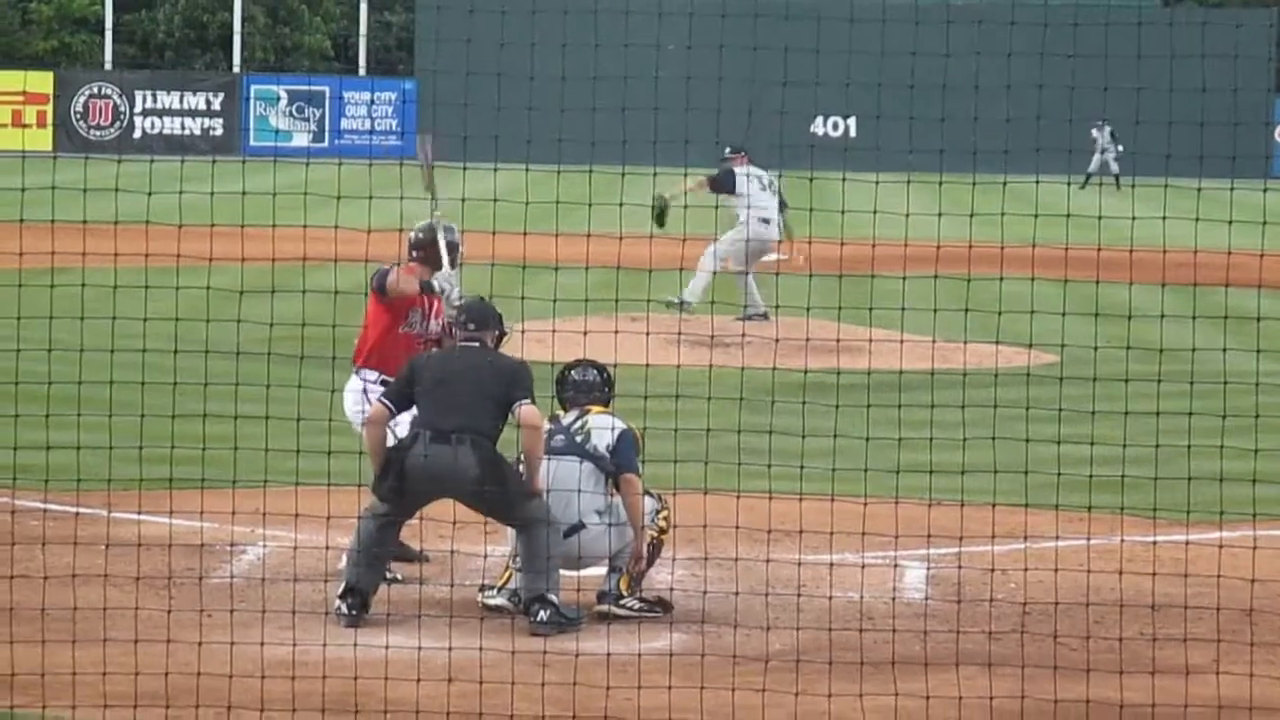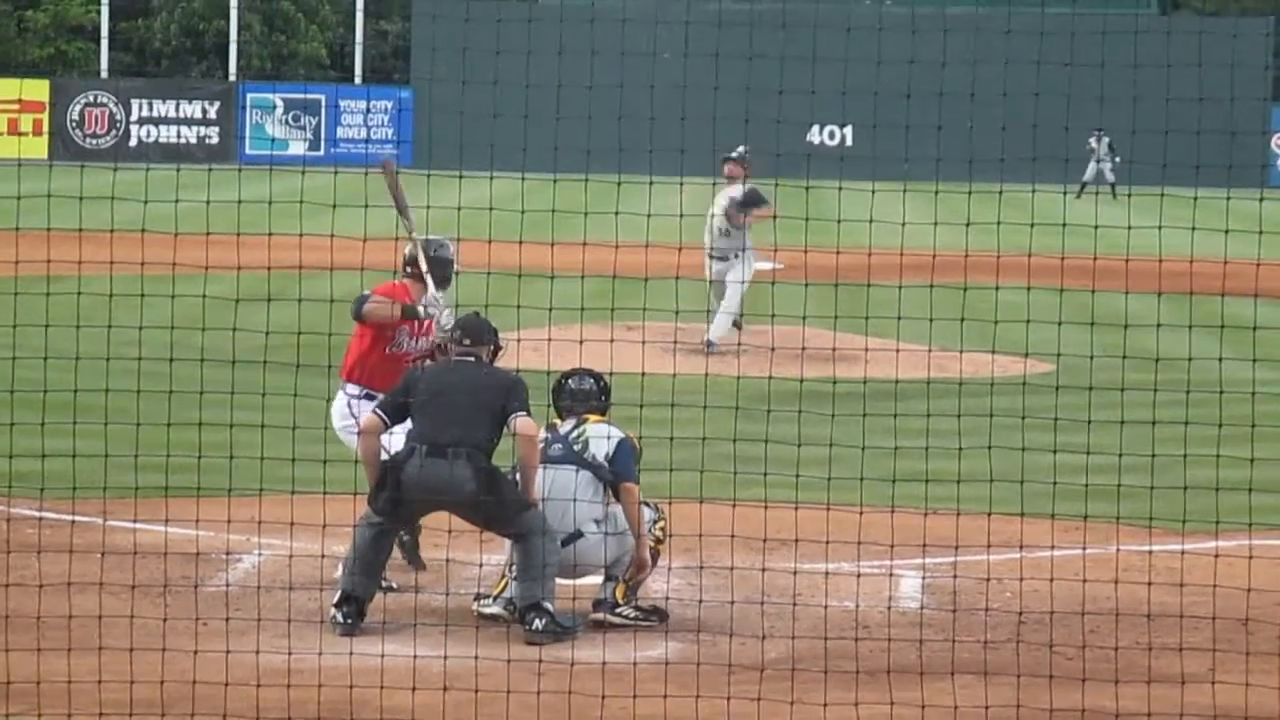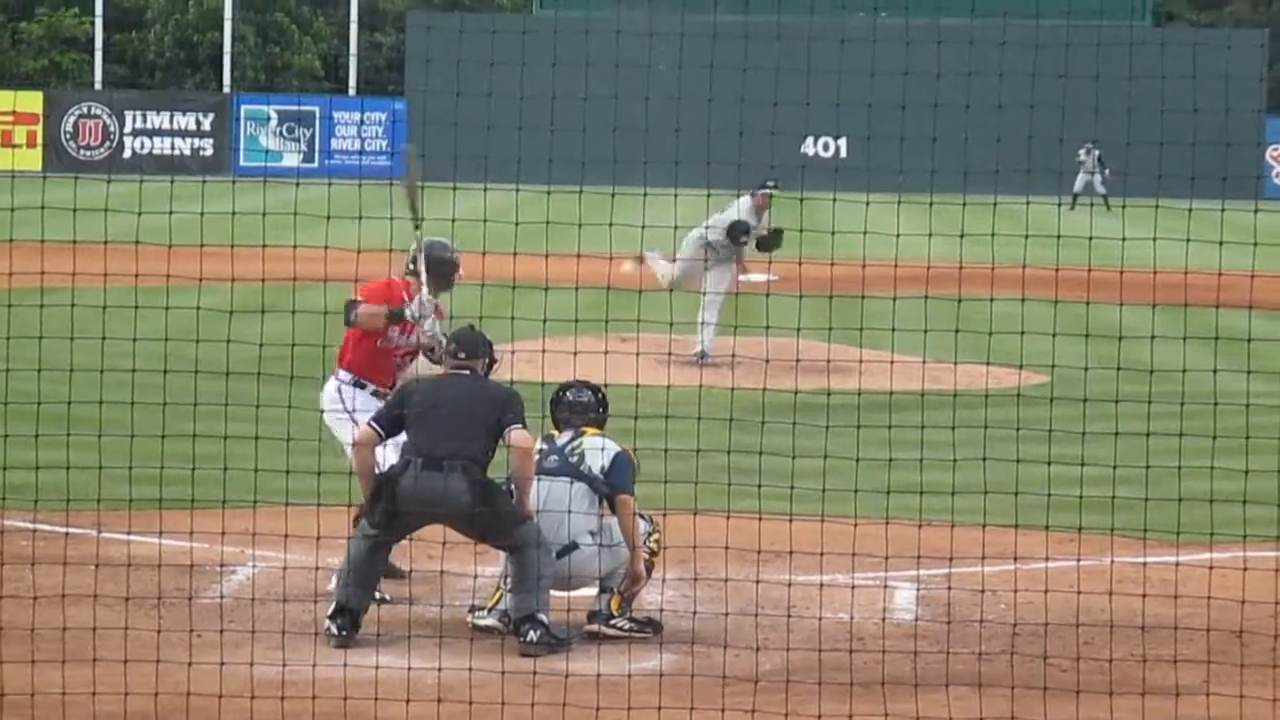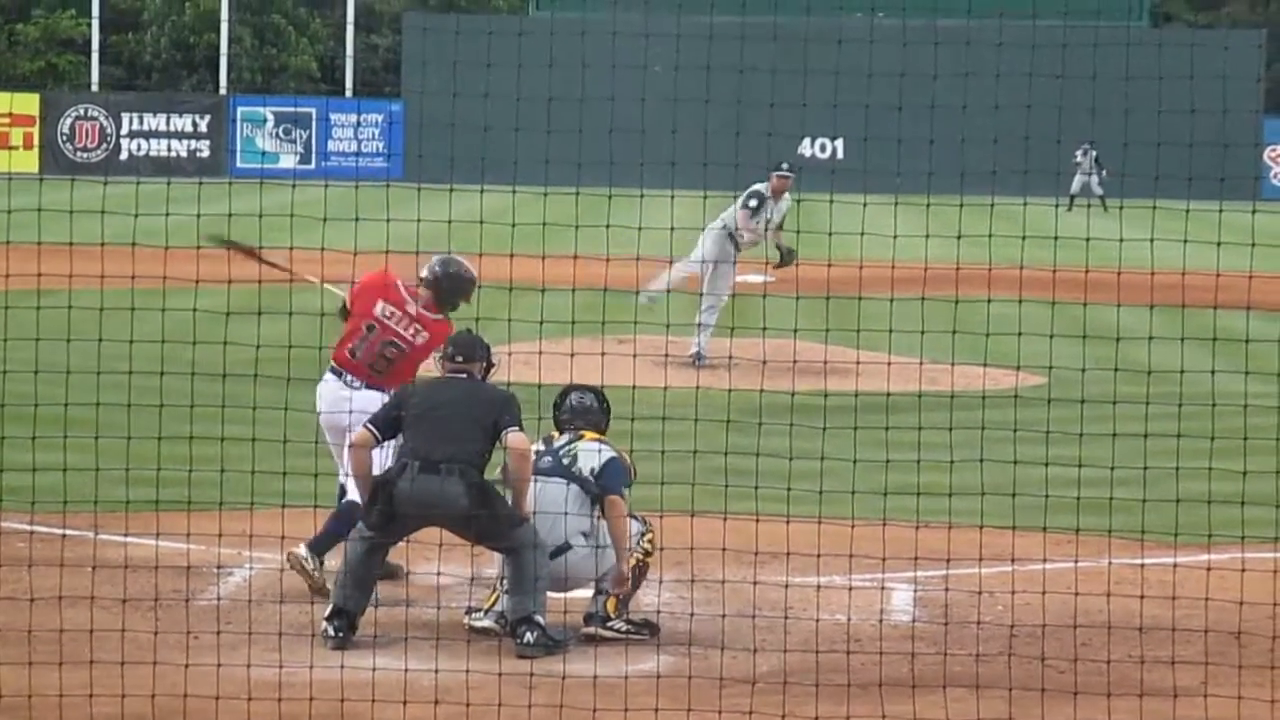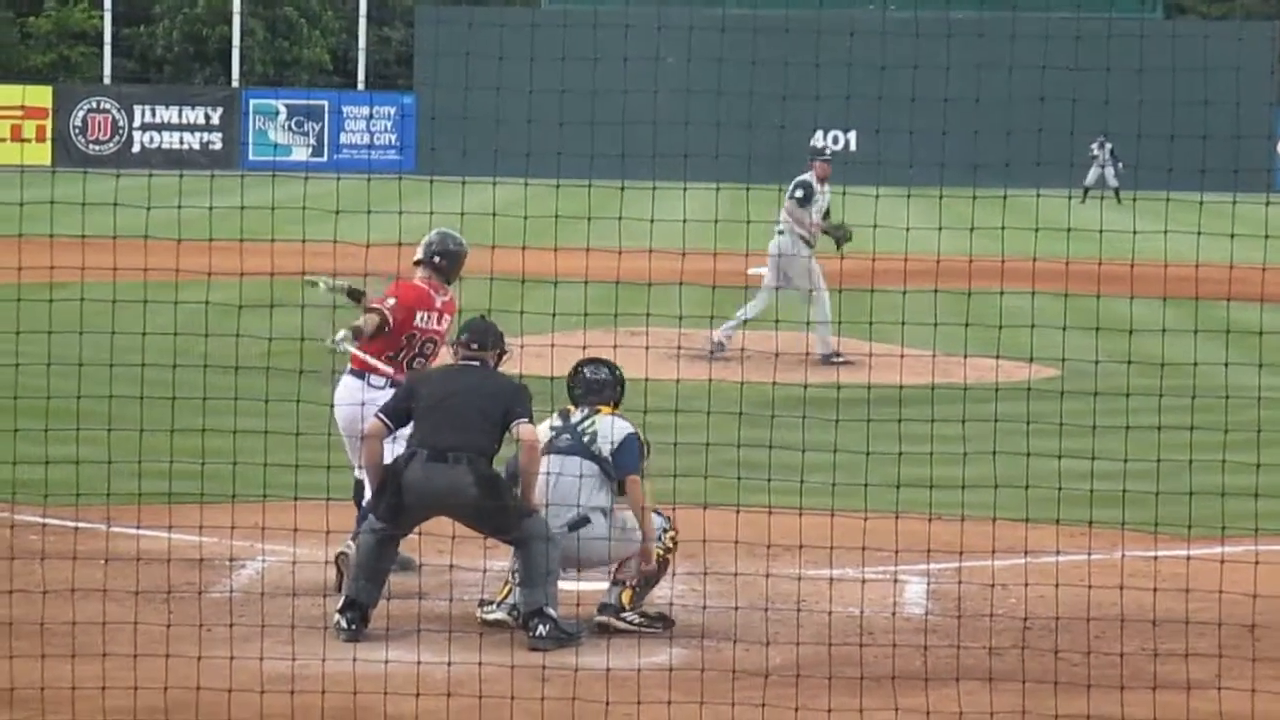
dt=0.3s
person 1, frame 1
left shoulder: (435, 296)
right shoulder: (402, 279)
left elbow: (447, 348)
right elbow: (381, 281)
right wrist: (431, 286)
right hip: (371, 392)
person 1, frame 2
left shoulder: (431, 309)
right shoulder: (392, 295)
right elbow: (361, 310)
right wrist: (415, 313)
right hip: (357, 406)
left ankle: (407, 532)
person 1, frame 3
left shoulder: (428, 308)
right shoulder: (388, 290)
left elbow: (438, 356)
right elbow: (352, 315)
left wrist: (432, 338)
right wrist: (401, 314)
left hip: (376, 400)
right hip: (349, 396)
person 1, frame 4
left shoulder: (383, 284)
right shoulder: (442, 327)
left elbow: (348, 309)
left hip: (334, 388)
right hip: (373, 402)
left knee: (352, 479)
right knee: (363, 492)
right ankle: (313, 551)
person 1, frame 5
left shoulder: (407, 291)
right shoulder: (448, 304)
left elbow: (379, 319)
left wrist: (352, 331)
right wrist: (353, 292)
left hip: (354, 389)
right hip: (395, 401)
left knee: (367, 476)
right ankle: (358, 547)
person 2, frame 1
left shoulder: (423, 362)
right shoulder: (512, 368)
left elbow: (374, 419)
right elbow: (531, 422)
left wrist: (383, 476)
right wrist: (532, 481)
left hip: (418, 458)
right hip: (474, 462)
left knee: (379, 515)
right knee: (537, 518)
left ankle: (352, 600)
right ankle: (543, 607)
person 2, frame 2
left shoulder: (419, 375)
right shoulder: (507, 382)
left elbow: (368, 429)
right elbow: (527, 433)
left wrist: (379, 487)
right wrist: (527, 491)
left hip: (413, 473)
right hip: (470, 477)
left knee: (375, 523)
right knee: (536, 530)
left ankle: (348, 608)
right ankle: (538, 615)
person 2, frame 3
left shoulder: (414, 388)
right shoulder: (502, 395)
left elbow: (362, 441)
right elbow: (523, 446)
left wrist: (373, 500)
right wrist: (523, 502)
left hip: (409, 486)
right hip: (466, 489)
left knee: (369, 535)
right knee: (531, 542)
left ankle: (342, 621)
right ankle: (532, 627)
person 2, frame 4
left shoulder: (411, 392)
right shoulder: (499, 398)
left elbow: (359, 443)
right elbow: (520, 448)
left wrist: (370, 502)
right wrist: (519, 506)
left hip: (406, 487)
right hip: (463, 492)
left knee: (366, 537)
right knee: (527, 543)
left ankle: (339, 622)
right ankle: (529, 629)
person 2, frame 5
left shoulder: (422, 379)
right shoulder: (510, 388)
left elbow: (372, 433)
right elbow: (528, 441)
left wrist: (379, 493)
right wrist: (526, 498)
left hip: (414, 477)
right hip: (471, 481)
left knee: (377, 529)
right knee: (536, 534)
left ankle: (352, 614)
right ankle: (541, 622)
person 3, frame 1
left shoulder: (544, 430)
right shoulder: (616, 428)
right elbow: (629, 483)
right wrist: (640, 540)
right hip: (582, 540)
right knee: (653, 507)
left ankle: (509, 587)
right ankle: (618, 593)
person 3, frame 2
left shoulder: (540, 438)
right shoulder: (614, 438)
right elbow: (628, 491)
right wrist: (642, 546)
right hip: (579, 548)
right knee: (651, 517)
left ankle: (505, 597)
right ankle: (614, 601)
person 3, frame 3
left shoulder: (536, 448)
right shoulder: (611, 451)
right elbow: (624, 504)
right wrist: (637, 559)
right hip: (575, 563)
right knee: (646, 529)
left ankle: (499, 609)
right ankle: (608, 613)
person 3, frame 4
left shoulder: (533, 450)
right shoulder: (605, 454)
right elbow: (614, 503)
right wrist: (623, 561)
right hip: (569, 564)
right knee: (639, 530)
left ankle: (495, 610)
right ankle: (605, 615)
person 3, frame 5
left shoulder: (546, 426)
right shoulder: (622, 429)
left elbow: (513, 474)
right elbow: (633, 483)
right wrist: (648, 541)
right hip: (586, 540)
right knee: (662, 527)
left ankle: (509, 602)
right ankle: (621, 606)
person 4, frame 1
left shoulder: (734, 173)
right shoulder: (770, 178)
left elbow: (705, 182)
right elbow: (783, 213)
left wrist: (674, 194)
right wrist: (791, 241)
left hip: (753, 228)
right hip: (772, 235)
left knee: (712, 255)
right knee: (740, 265)
left ankle: (688, 299)
right ankle: (756, 309)
person 4, frame 2
left shoulder: (750, 192)
right shoulder: (729, 189)
left elbow: (769, 211)
left wrist: (747, 217)
left hip: (740, 257)
right hip: (715, 257)
left knee: (732, 298)
right knee: (718, 296)
left ankle: (713, 338)
right ankle: (732, 316)
person 4, frame 3
left shoulder: (764, 209)
right shoulder: (741, 219)
right elbow: (737, 248)
left wrist: (767, 239)
left hip: (724, 256)
right hip: (703, 245)
left knee: (713, 300)
right knee: (671, 279)
left ankle: (703, 348)
right ankle: (652, 259)
person 4, frame 4
left shoulder: (786, 201)
right shoulder: (758, 192)
left elbow: (775, 229)
right elbow: (742, 217)
left wrist: (782, 247)
right wrist: (752, 232)
left hip: (732, 248)
right hip: (719, 236)
left knee: (717, 299)
right knee: (692, 266)
left ankle: (698, 350)
right ankle: (652, 291)
person 4, frame 5
left shoulder: (825, 189)
right shoulder: (805, 183)
left elbow: (824, 221)
right elbow: (790, 207)
left wrist: (835, 232)
right wrist: (806, 225)
left hip: (796, 246)
right hip: (792, 244)
left knee: (763, 296)
right knee: (818, 292)
left ankle: (722, 336)
right ankle: (826, 350)
